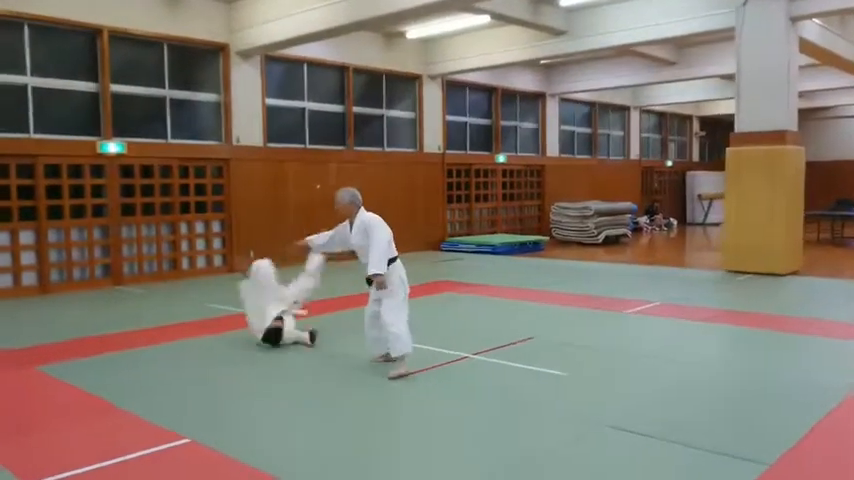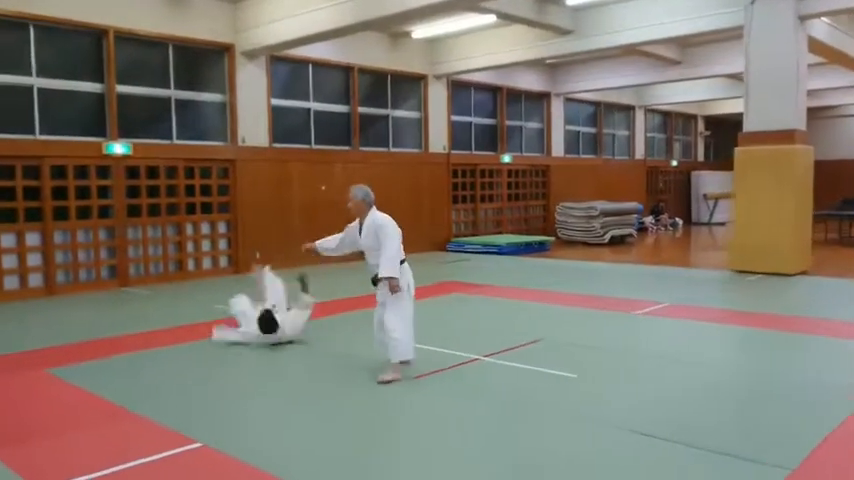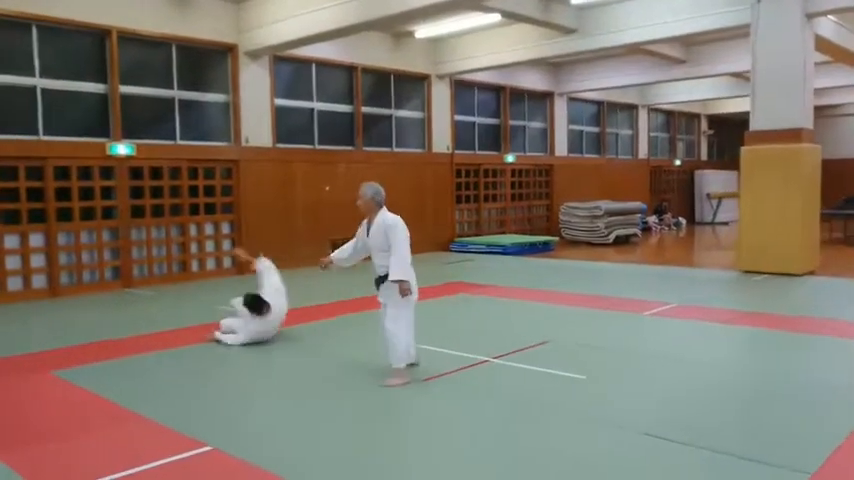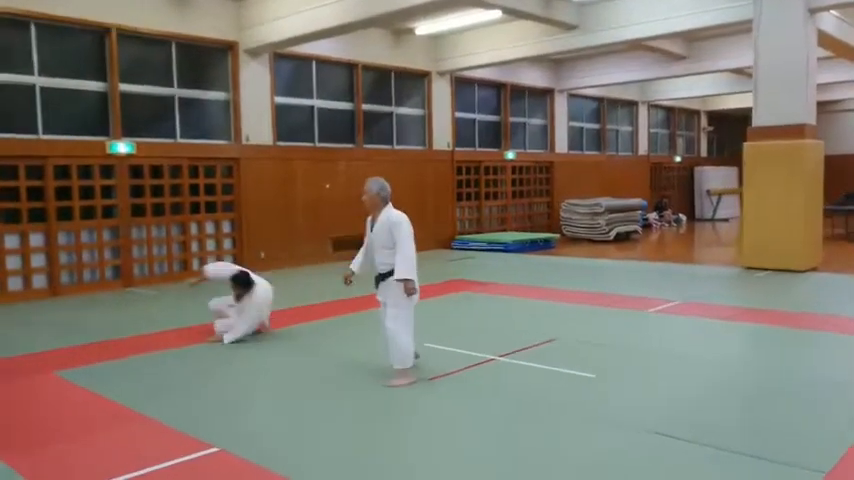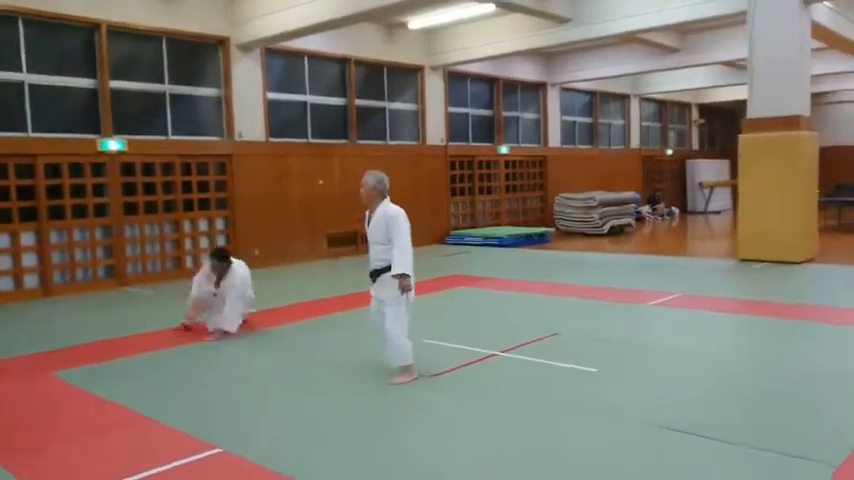
dt=0.1s
person 1, frame 1
left shoulder: (371, 221)
right shoulder: (349, 226)
left elbow: (380, 248)
right elbow: (332, 239)
left wrist: (378, 274)
right wrist: (309, 242)
left hip: (389, 274)
right hip: (378, 277)
left knee: (391, 317)
right knee: (373, 317)
left ankle: (401, 362)
right ankle: (387, 353)
person 1, frame 2
left shoulder: (382, 221)
right shoulder: (358, 225)
left elbow: (391, 251)
right elbow: (343, 240)
left wrist: (391, 277)
right wrist: (316, 246)
left hip: (396, 277)
right hip: (384, 279)
left knee: (394, 322)
right knee: (382, 320)
left ankle: (395, 368)
right ankle: (401, 356)
person 1, frame 3
left shoulder: (392, 222)
right shoulder: (367, 224)
left elbow: (402, 253)
right elbow: (356, 246)
left wrist: (402, 280)
right wrist: (333, 258)
left hip: (400, 281)
right hip: (388, 282)
left knee: (395, 325)
right knee: (391, 322)
left ankle: (401, 372)
right ankle: (408, 357)
person 1, frame 4
left shoulder: (397, 219)
right shoulder: (372, 220)
left elbow: (406, 252)
right elbow: (368, 248)
left wrist: (406, 279)
right wrist: (353, 269)
left hip: (399, 280)
right hip: (386, 280)
left knee: (395, 325)
right knee: (391, 323)
left ankle: (406, 372)
right ankle: (410, 353)
person 1, frame 5
left shoulder: (394, 214)
right shoulder: (371, 213)
left elbow: (402, 247)
left wrist: (403, 275)
right wrist: (374, 271)
left hip: (394, 277)
right hip: (382, 276)
left knee: (394, 323)
right knee: (379, 316)
left ankle: (407, 369)
right ankle: (405, 353)
